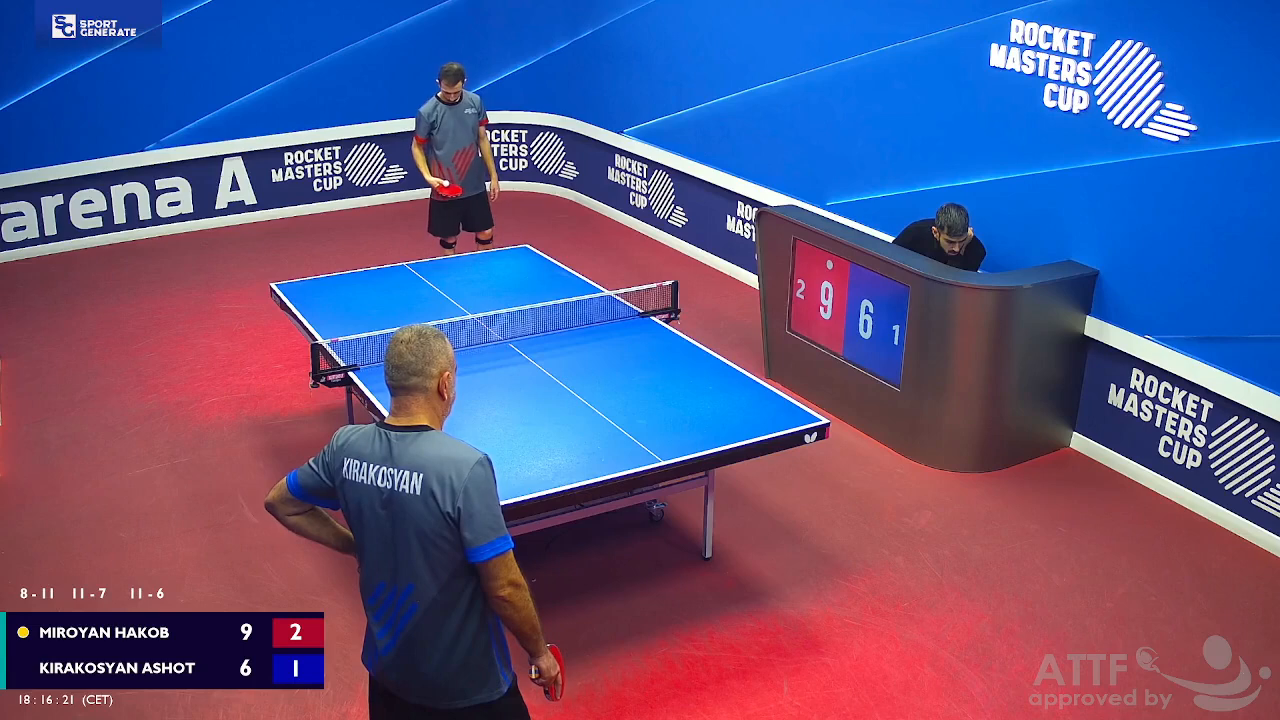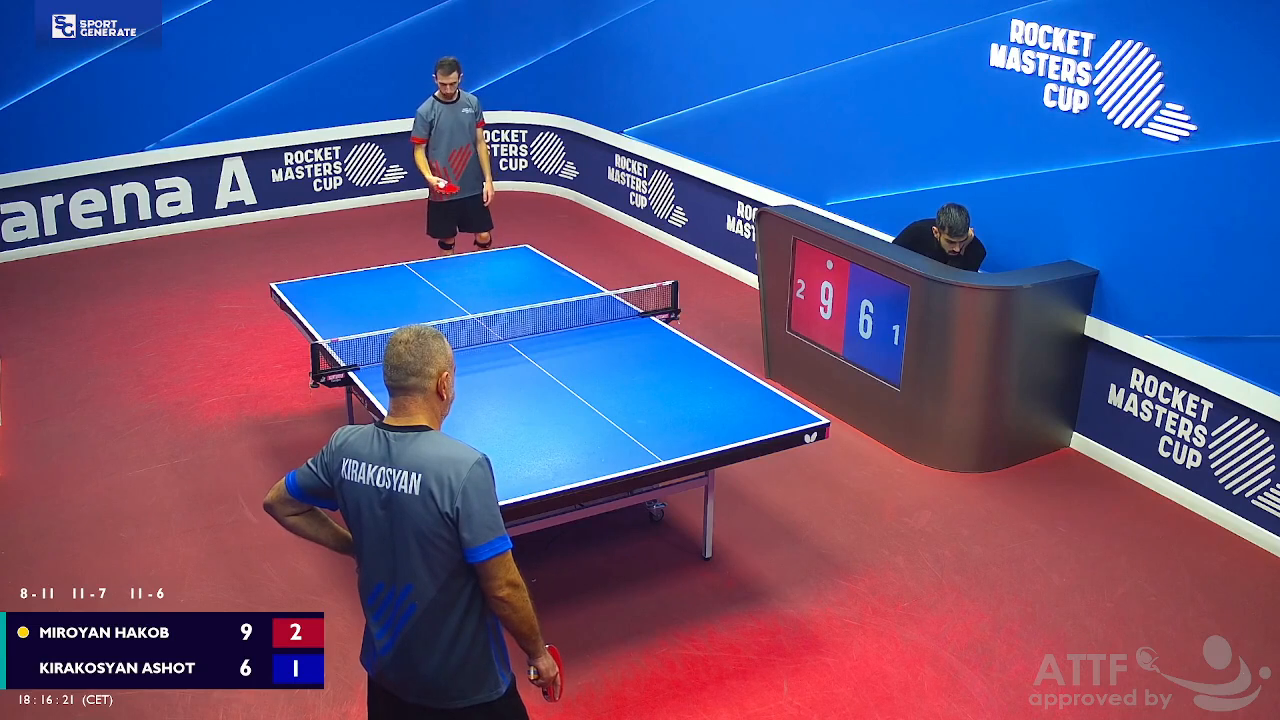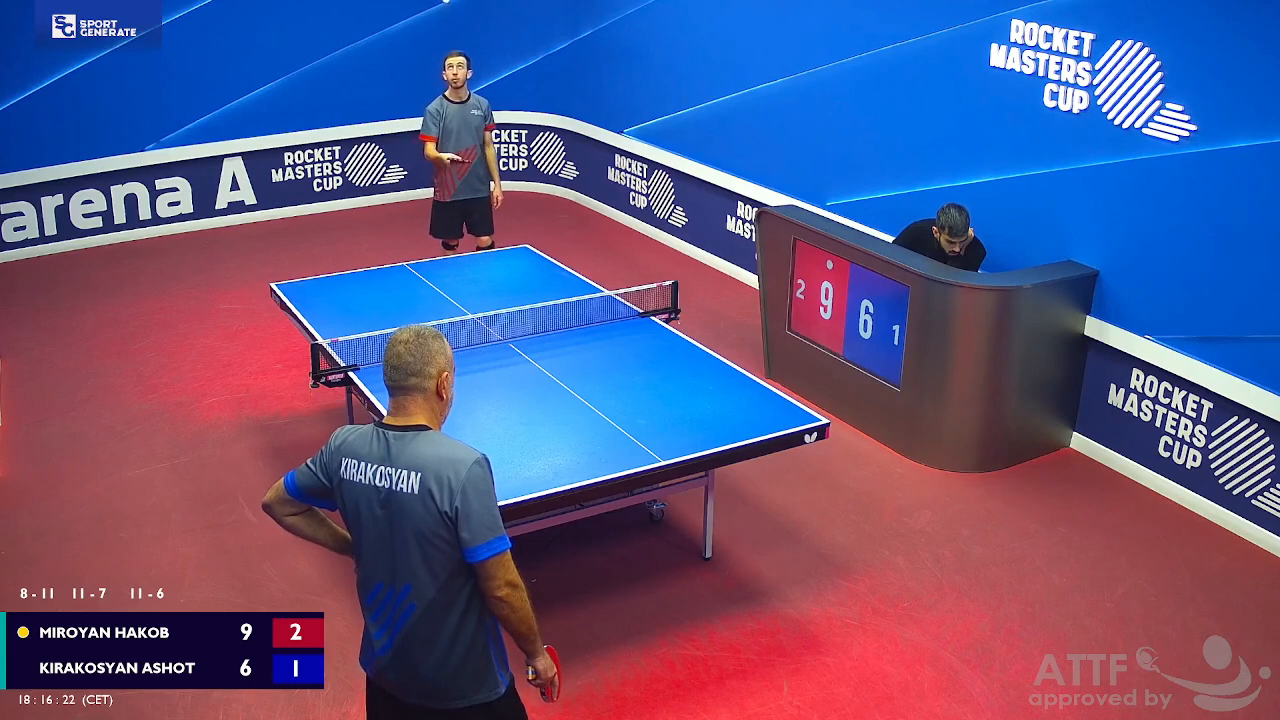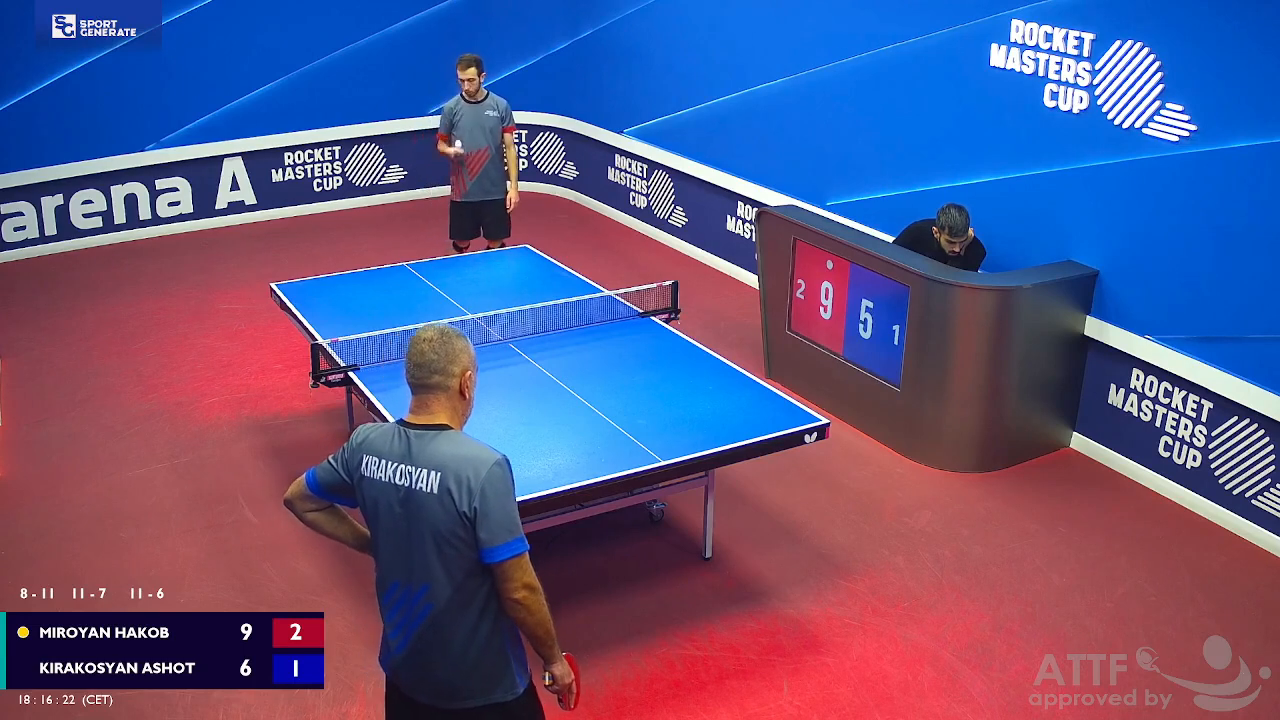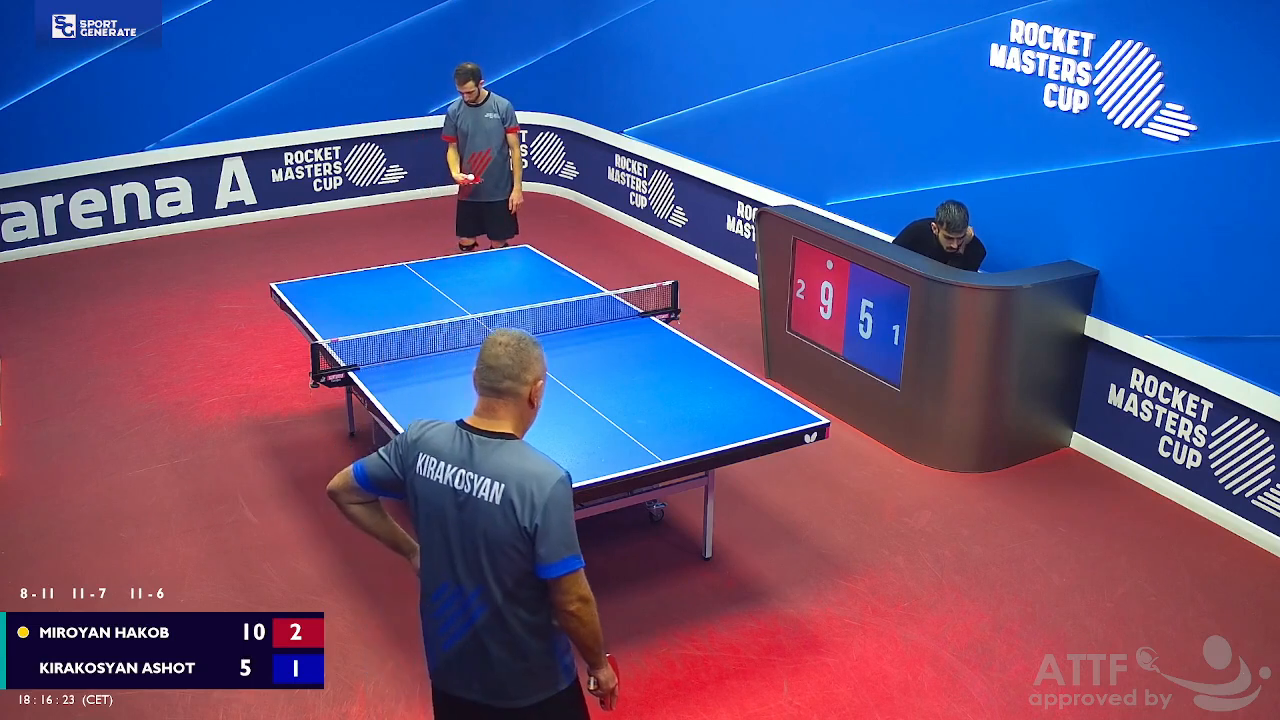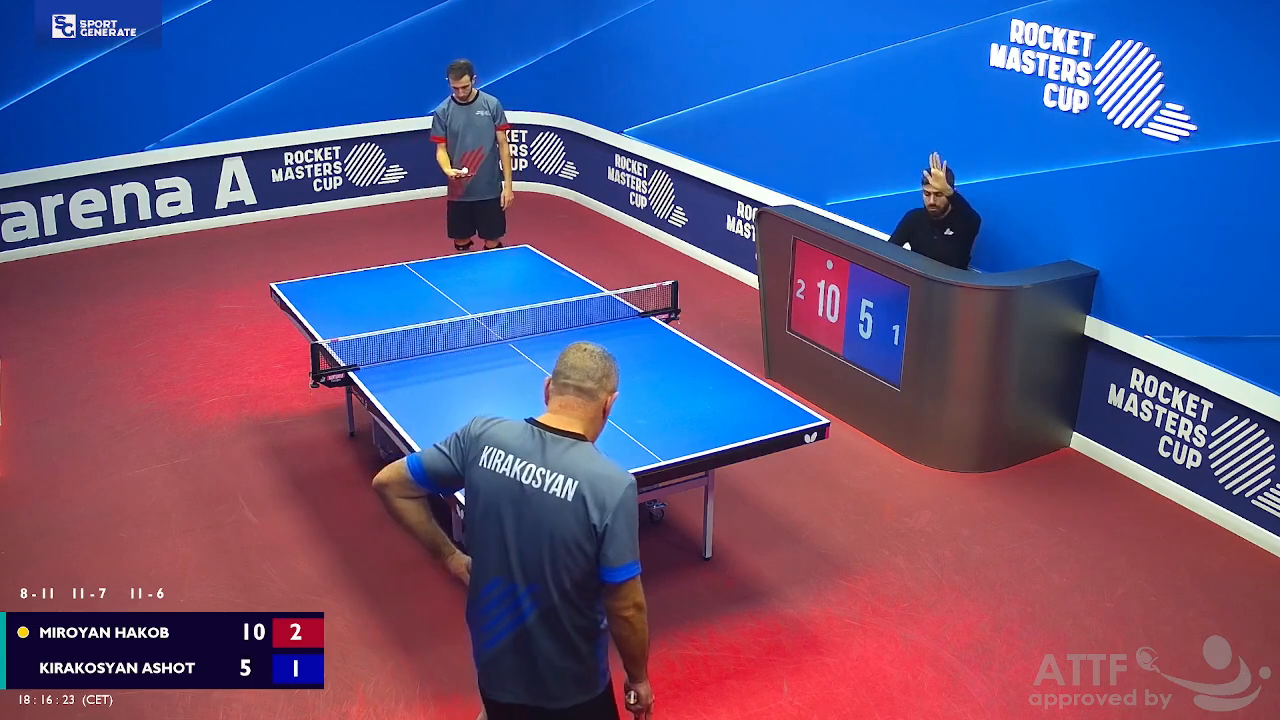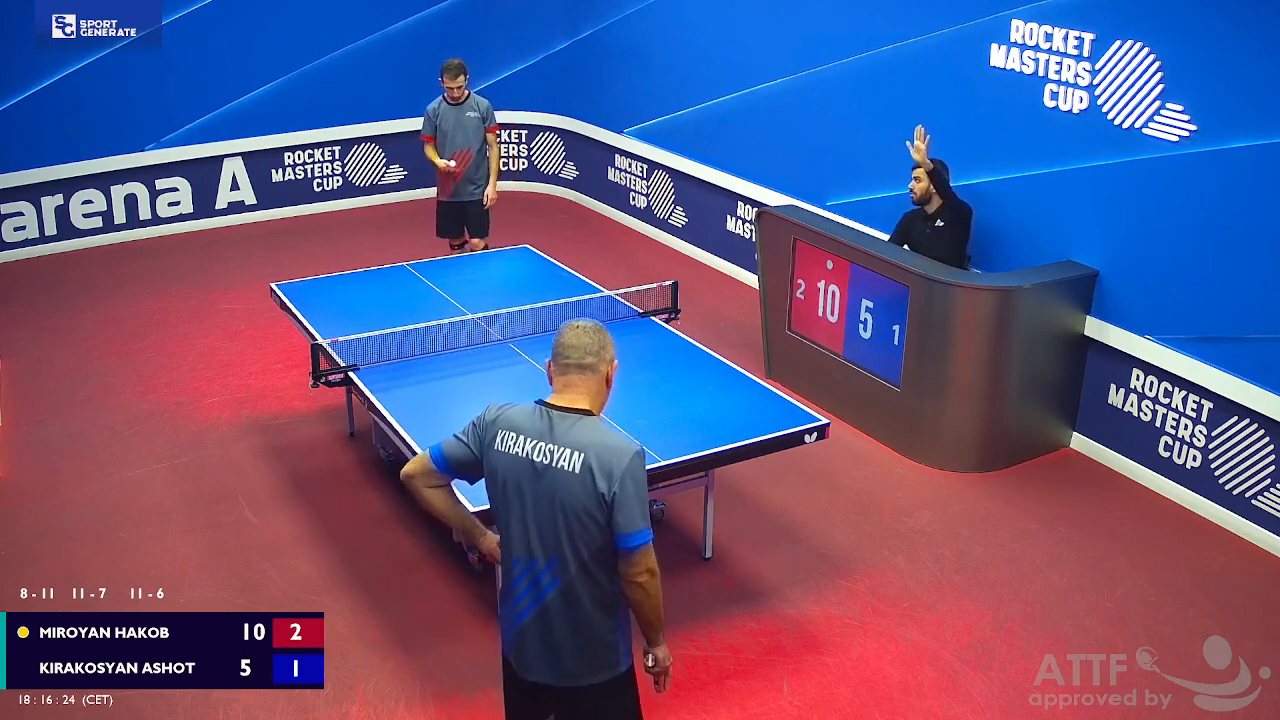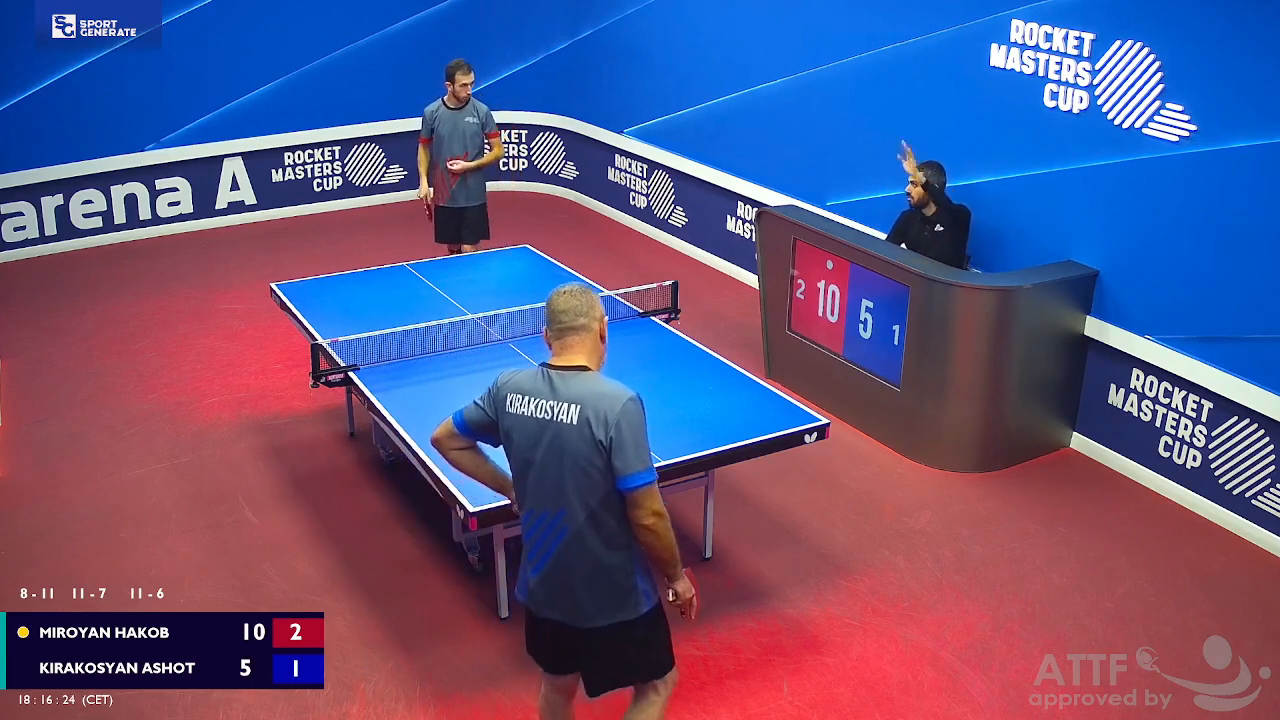
dt=0.5s
person 1, frame 1
left shoulder: (347, 446)
right shoulder: (464, 467)
left elbow: (281, 504)
right elbow: (504, 589)
right wrist: (540, 652)
left hip: (387, 668)
right hip: (468, 685)
person 1, frame 2
left shoulder: (345, 446)
right shoulder: (463, 467)
left elbow: (280, 504)
right elbow: (502, 588)
right wrist: (538, 652)
left hip: (385, 668)
right hip: (466, 685)
person 1, frame 3
left shoulder: (344, 446)
right shoulder: (462, 467)
left elbow: (277, 504)
right elbow: (501, 588)
right wrist: (536, 653)
left hip: (384, 668)
right hip: (466, 686)
person 1, frame 4
left shoulder: (366, 444)
right shoulder: (483, 468)
left elbow: (299, 499)
right elbow: (518, 590)
right wrist: (553, 658)
left hip: (404, 669)
right hip: (486, 685)
person 1, frame 5
left shoulder: (420, 440)
right shoulder: (544, 482)
left elbow: (343, 491)
right elbow: (572, 602)
right wrist: (599, 664)
left hip: (449, 666)
right hip: (532, 682)
person 1, frame 6
left shoulder: (482, 436)
right shoulder: (612, 486)
left elbow: (390, 483)
right elbow: (625, 607)
left wrist: (448, 555)
right wrist: (638, 677)
left hip: (493, 651)
right hip: (569, 676)
person 1, frame 7
left shoulder: (497, 422)
right shoulder: (620, 455)
left elbow: (417, 475)
right elbow: (639, 573)
left wrist: (479, 536)
right wrist: (656, 642)
left hip: (520, 630)
right hip: (592, 651)
person 1, frame 8
left shoulder: (508, 388)
right shoulder: (618, 403)
left elbow: (444, 439)
right elbow: (647, 515)
right wrist: (676, 576)
left hip: (544, 584)
right hip: (616, 593)
right knee: (656, 684)
person 2, frame 1
left shoulder: (475, 102)
right shoulder: (427, 111)
left elbow: (483, 139)
right elbow: (417, 147)
left wrist: (493, 176)
right wrist: (427, 176)
left hip: (475, 186)
left knee: (485, 235)
right knee: (448, 241)
person 2, frame 2
left shoulder: (472, 103)
right shoulder: (425, 111)
left elbow: (480, 143)
right elbow: (419, 151)
left wrist: (488, 179)
right wrist: (429, 177)
left hip: (473, 188)
right hip: (442, 191)
left knee: (484, 238)
right knee: (447, 242)
person 2, frame 3
left shoulder: (482, 105)
right shoulder: (434, 109)
left elbow: (489, 146)
right elbow: (428, 151)
left wrist: (497, 184)
right wrist: (441, 156)
left hip: (479, 190)
right hip: (447, 192)
left knee: (485, 242)
right knee: (450, 244)
person 2, frame 4
left shoulder: (500, 106)
right shoulder: (450, 108)
left elbow: (510, 148)
right elbow: (440, 144)
left wrist: (513, 187)
right wrist: (448, 151)
left hip: (494, 192)
right hip: (462, 193)
left knee: (496, 246)
right knee: (461, 246)
person 2, frame 5
left shoulder: (503, 107)
right shoulder: (453, 111)
left elbow: (515, 149)
right elbow: (452, 148)
left wrist: (517, 187)
right wrist: (455, 173)
left hip: (499, 192)
right hip: (468, 192)
left knee: (499, 246)
right knee: (466, 244)
person 2, frame 6
left shoulder: (492, 105)
right shoulder: (442, 111)
left elbow: (503, 146)
right elbow: (441, 148)
left wrist: (508, 185)
right wrist: (448, 170)
left hip: (490, 191)
right hip: (458, 193)
left knee: (492, 244)
right knee: (461, 245)
person 2, frame 7
left shoulder: (482, 106)
right shoulder: (433, 110)
left elbow: (493, 147)
right elbow: (428, 146)
left wrist: (492, 184)
right wrist: (438, 161)
left hip: (477, 190)
right hip: (448, 191)
left knee: (477, 244)
right knee: (456, 245)
person 2, frame 8
left shoulder: (481, 111)
right shoulder: (431, 113)
left elbow: (498, 151)
right elbow: (424, 148)
left wrist: (469, 165)
right wrist: (423, 181)
left hip: (473, 197)
right hip: (444, 197)
left knee: (469, 250)
right knee: (453, 249)
